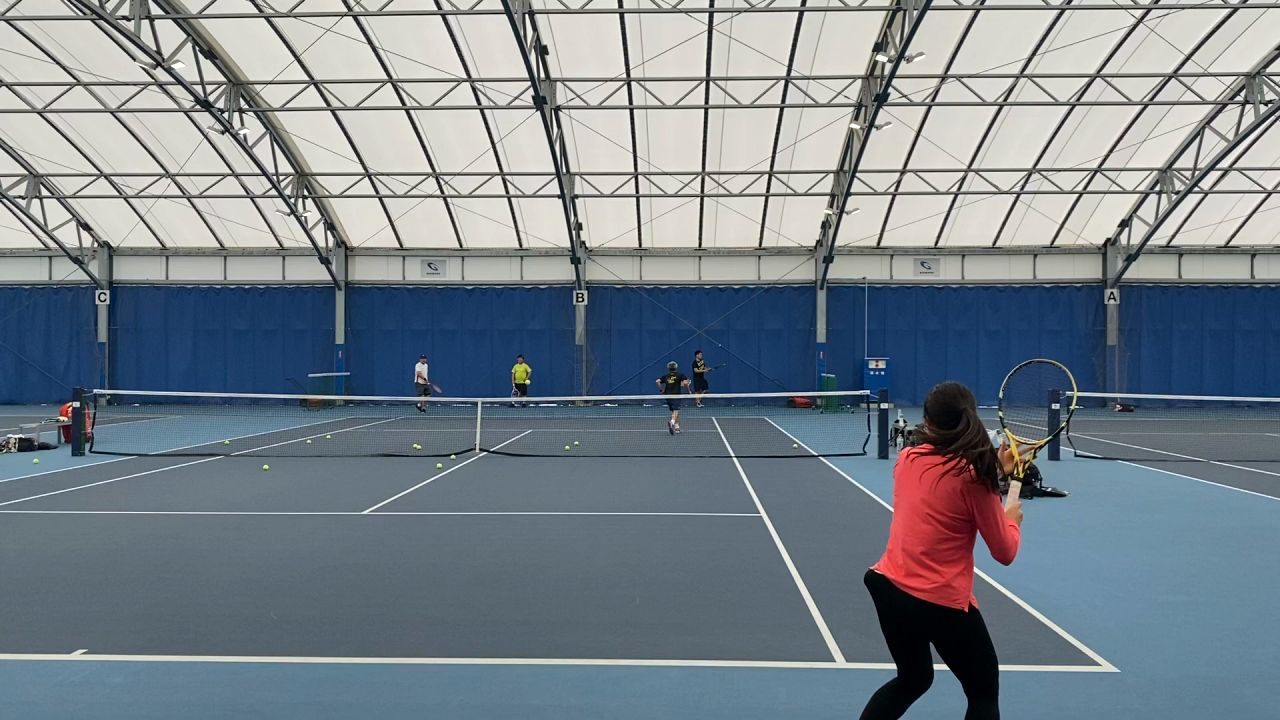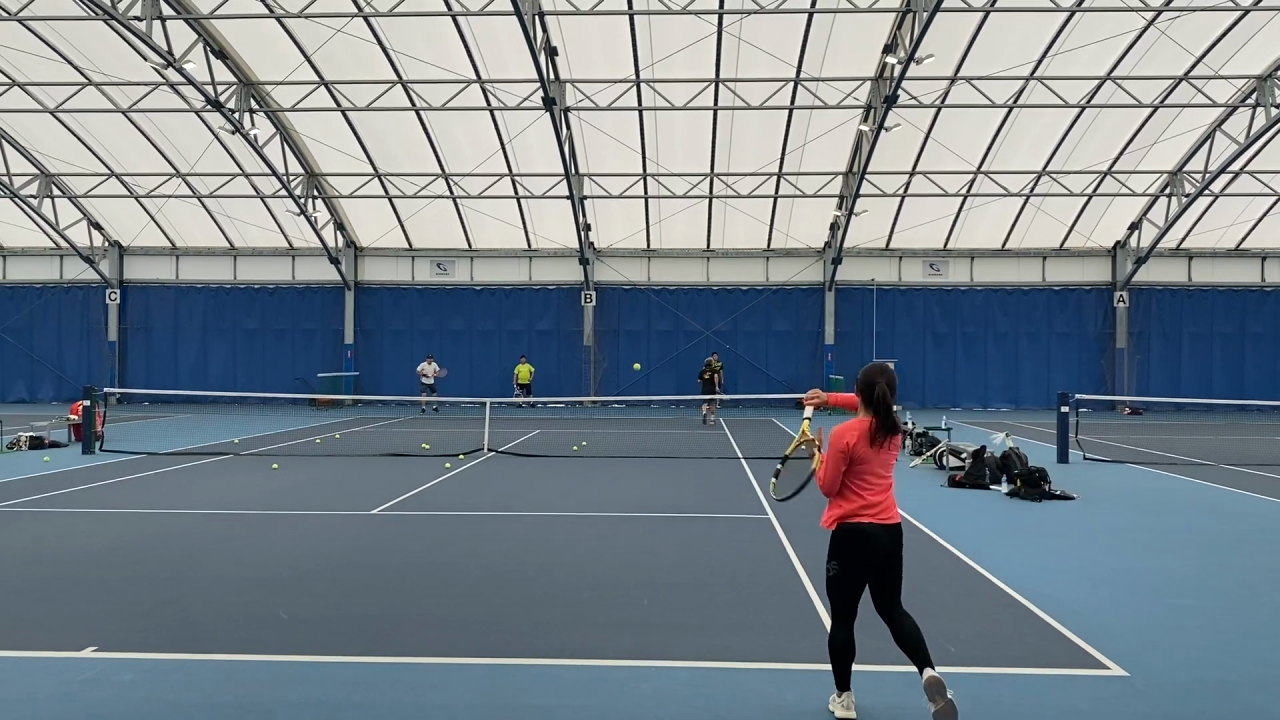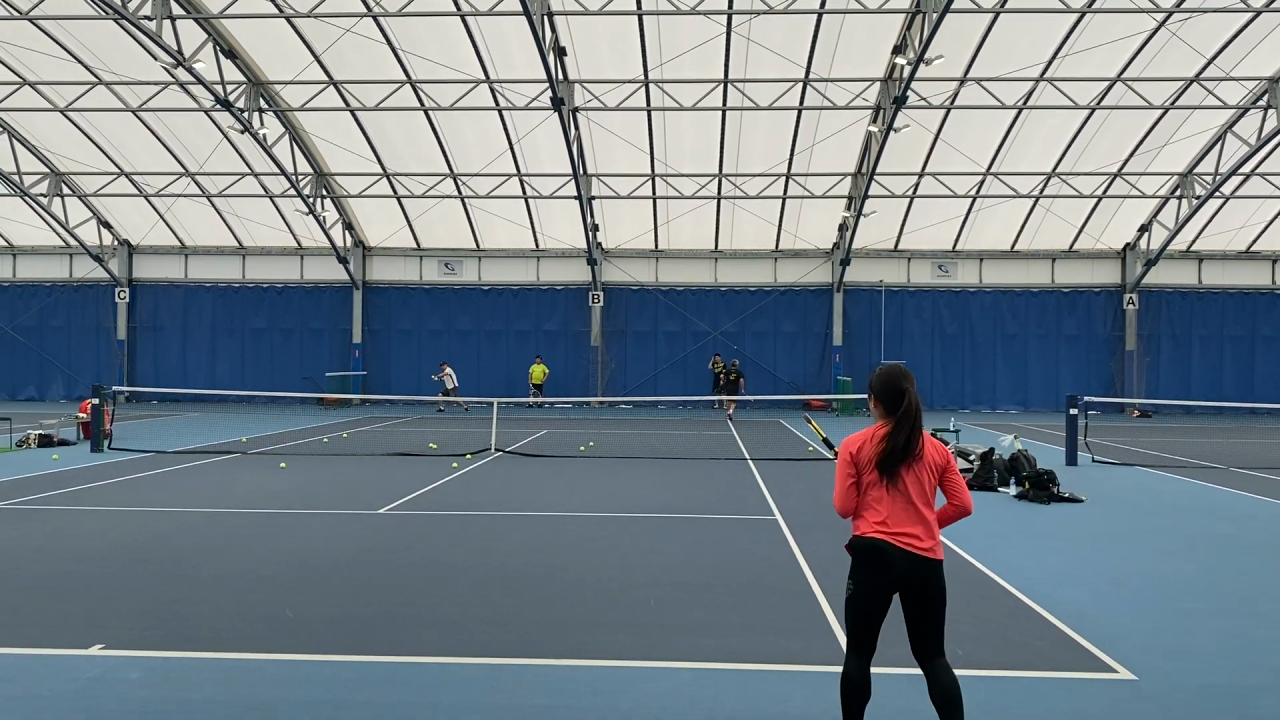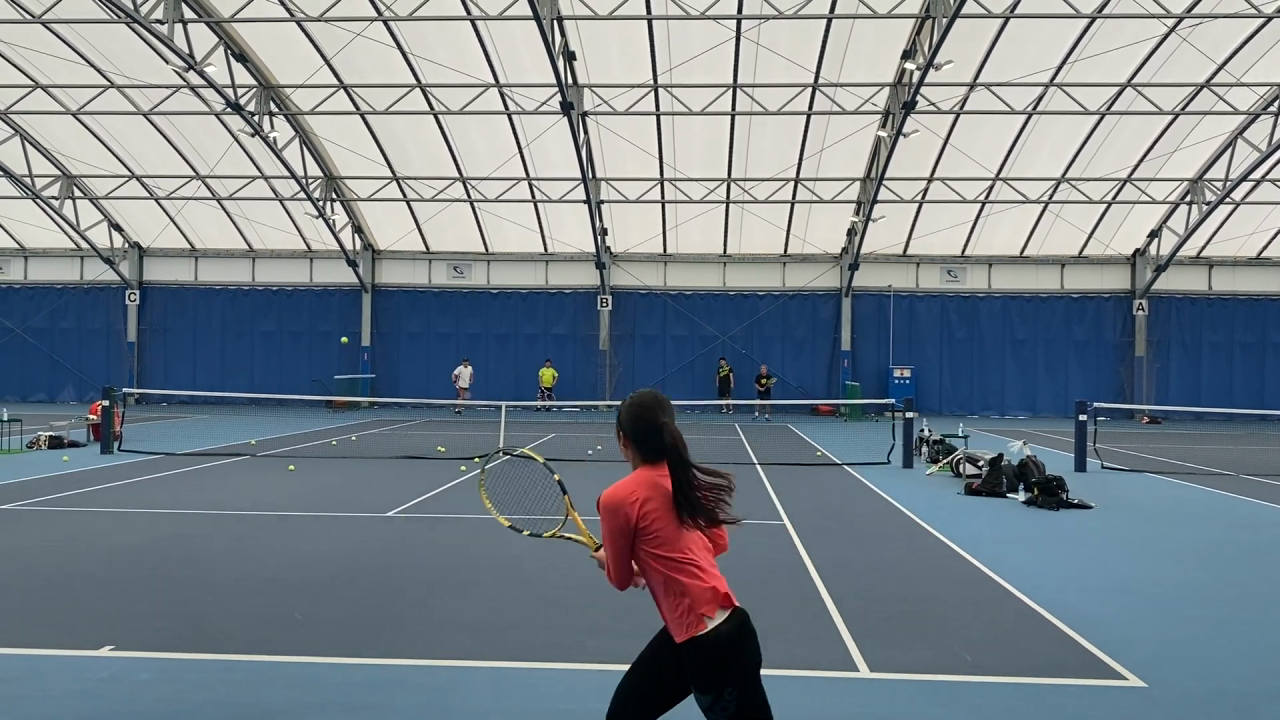
dt=1s
person 1, frame 1
left shoulder: (907, 458)
right shoulder: (976, 476)
right elbow: (1004, 553)
left wrist: (992, 465)
right wrist: (1011, 518)
left hip: (889, 591)
right hip: (943, 605)
left knee: (913, 678)
right knee: (983, 692)
person 1, frame 2
left shoulder: (843, 433)
right shoulder: (892, 430)
left elbow: (826, 486)
right elbow: (868, 413)
left wrist: (817, 450)
right wrist: (829, 398)
left hip: (853, 536)
right hip: (890, 532)
left knee: (841, 618)
right knee: (892, 609)
right ankle: (930, 675)
person 1, frame 3
left shoulder: (855, 445)
right shoulder: (936, 448)
left elbow: (844, 507)
right elbow: (962, 505)
left hip: (875, 556)
right hip: (926, 562)
left knee: (858, 654)
right knee: (933, 658)
person 1, frame 4
left shoulder: (617, 498)
right shoulder: (688, 482)
left elbow: (621, 578)
right elbow: (719, 543)
left wrist: (606, 559)
left hip: (708, 640)
right hip: (690, 633)
